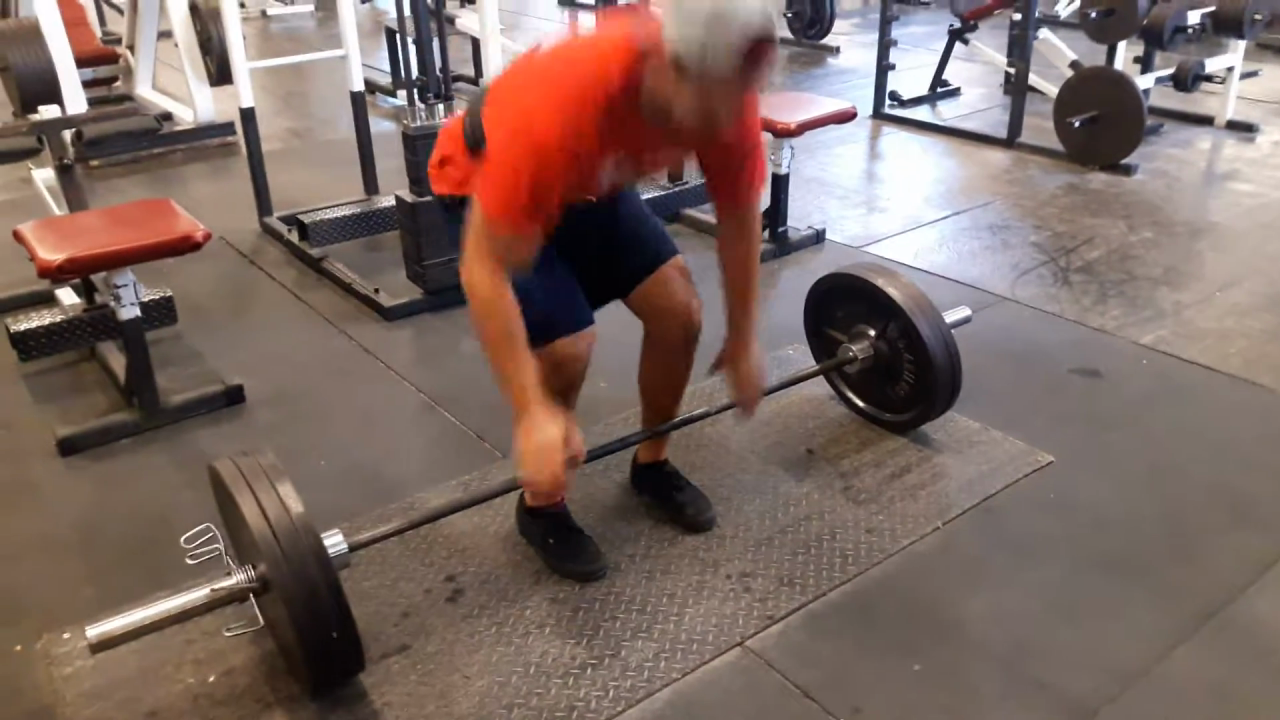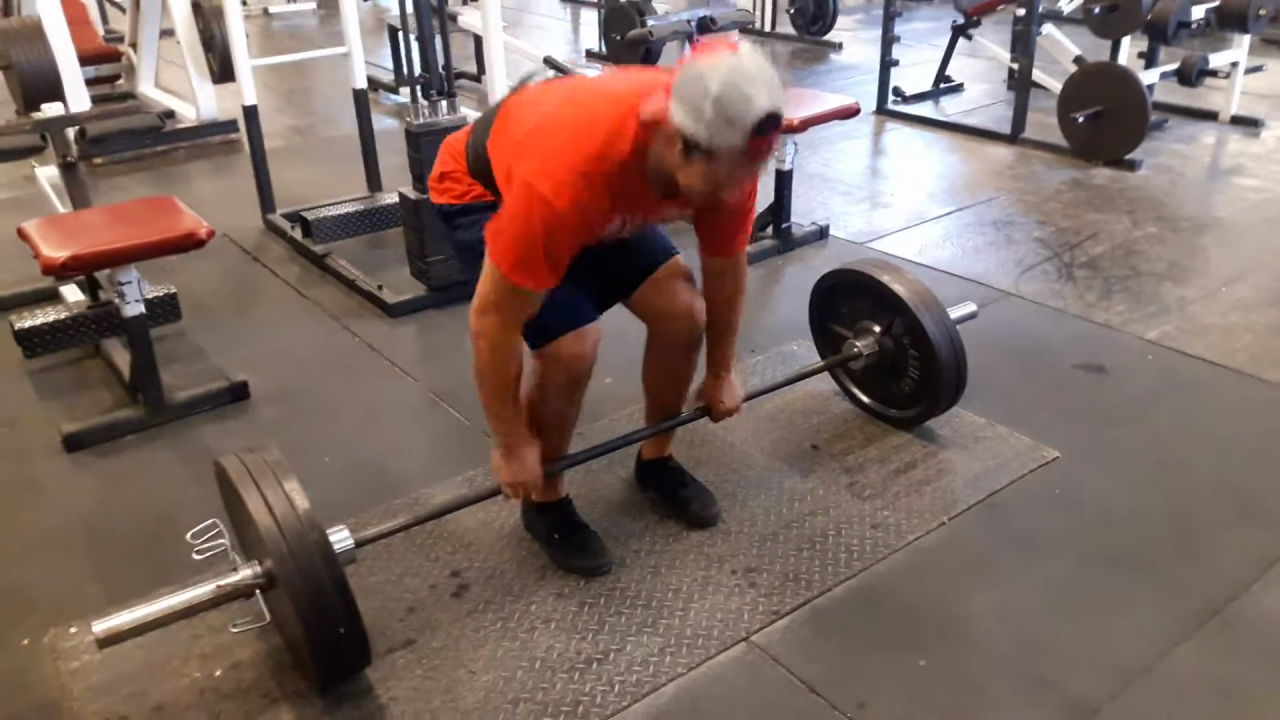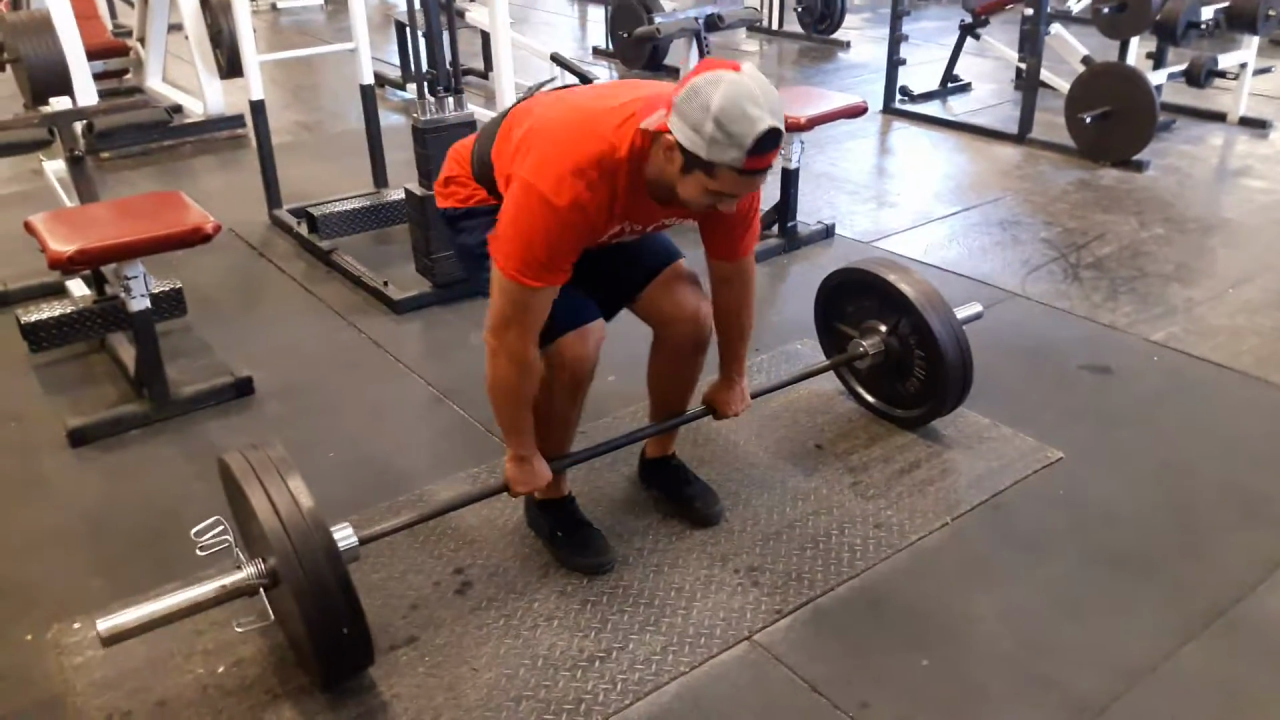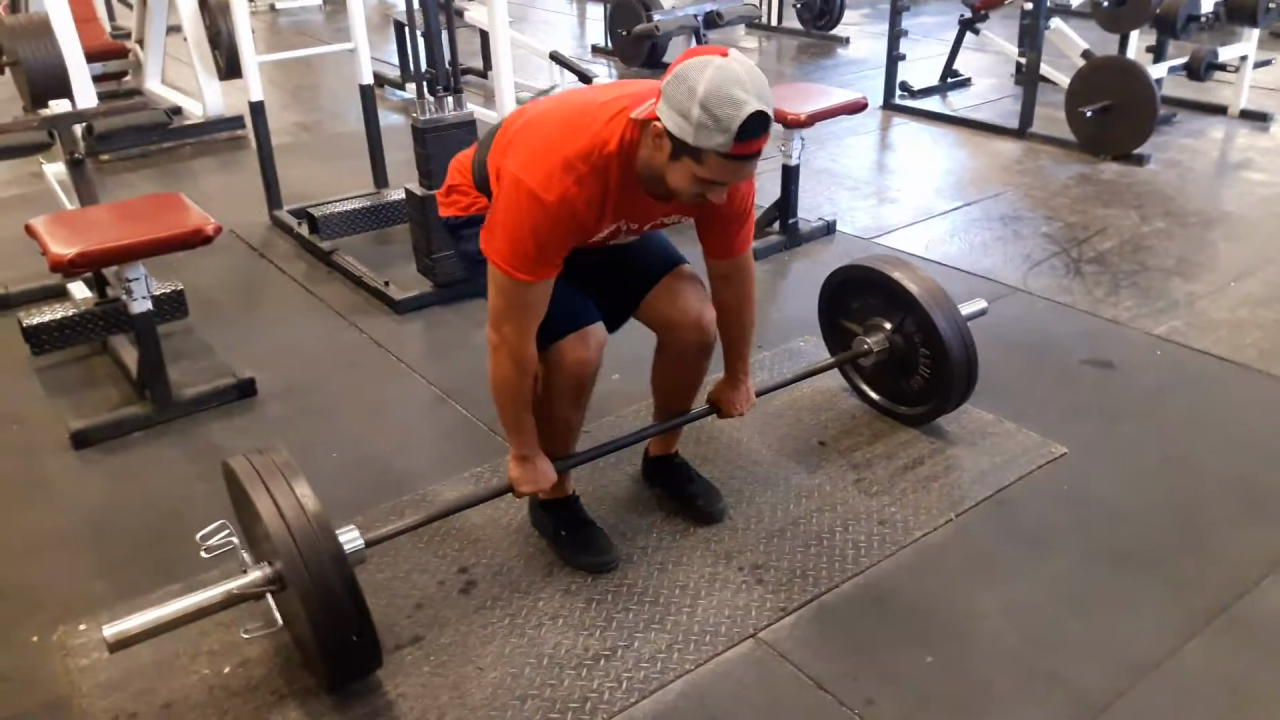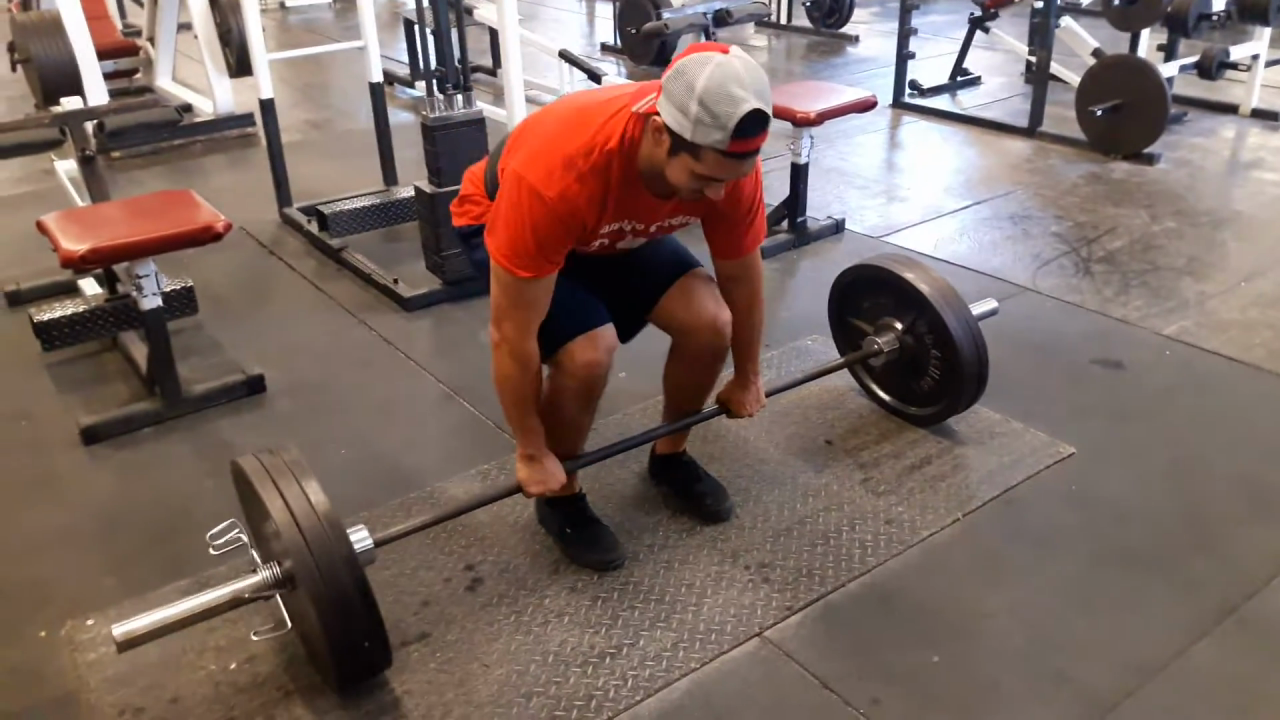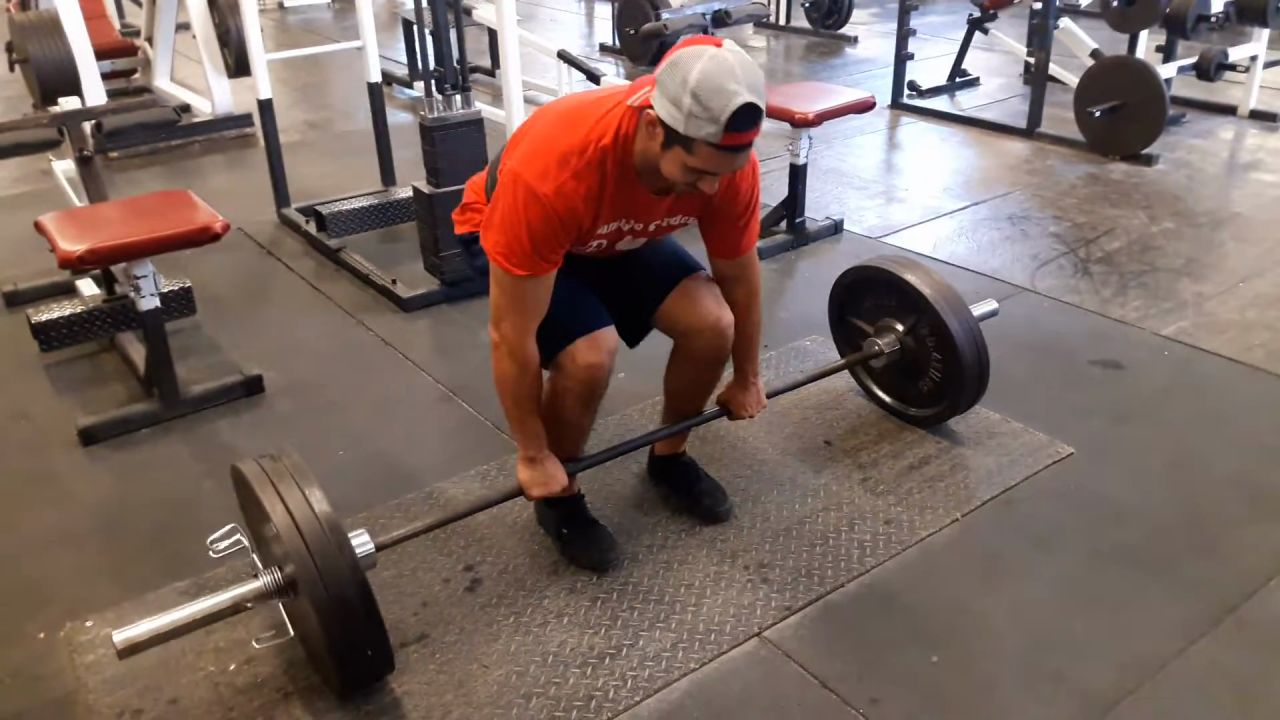
dt=0.1s
person 1, frame 1
left shoulder: (724, 107)
right shoulder: (555, 114)
left elbow: (740, 223)
right elbow: (485, 270)
left wrist: (744, 340)
right wrist: (533, 413)
left hip: (595, 185)
right hip: (489, 184)
left knee: (679, 313)
right knee: (567, 348)
left ankle: (651, 463)
right ankle: (540, 503)
person 1, frame 2
left shoulder: (730, 147)
right shoulder: (563, 175)
left elbow: (726, 266)
right elbow: (494, 319)
left wrist: (724, 370)
right wrist: (512, 445)
right hip: (486, 194)
left knee: (684, 314)
right knee: (572, 348)
left ankle: (656, 459)
right ankle: (546, 502)
person 1, frame 3
left shoulder: (728, 163)
right shoulder: (565, 180)
left elbow: (734, 278)
right elbow: (511, 335)
left wrist: (733, 380)
right wrist: (523, 454)
right hip: (489, 201)
left knee: (690, 317)
right knee: (576, 345)
left ankle: (658, 458)
right ankle: (550, 501)
person 1, frame 4
left shoulder: (719, 157)
right shoulder: (554, 174)
left elbow: (732, 276)
right elbow: (510, 332)
left wrist: (737, 378)
right wrist: (524, 454)
right hip: (491, 207)
left knee: (693, 321)
right knee: (578, 348)
left ankle: (663, 456)
right ankle: (553, 497)
person 1, frame 5
left shoulder: (727, 160)
right shoulder: (556, 173)
left elbow: (742, 277)
right elbow: (512, 334)
left wrist: (748, 379)
right wrist: (532, 454)
left hip: (618, 231)
right hip: (504, 227)
left knee: (710, 324)
right knee: (589, 352)
left ankle: (670, 456)
right ankle: (561, 497)
person 1, frame 6
left shoulder: (724, 159)
right shoulder: (552, 170)
left elbow: (739, 277)
right elbow: (511, 334)
left wrist: (747, 379)
right wrist: (534, 457)
left hip: (620, 235)
right hip: (507, 228)
left knee: (711, 325)
right knee: (590, 354)
left ankle: (669, 456)
right ankle: (560, 498)
